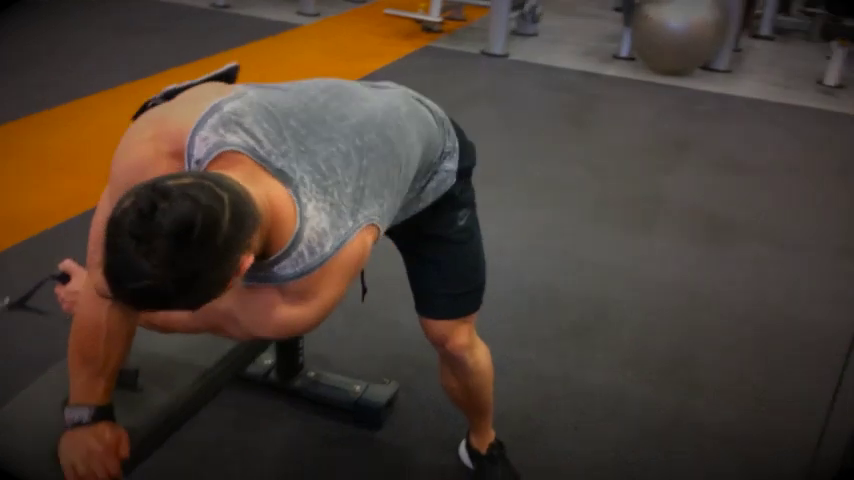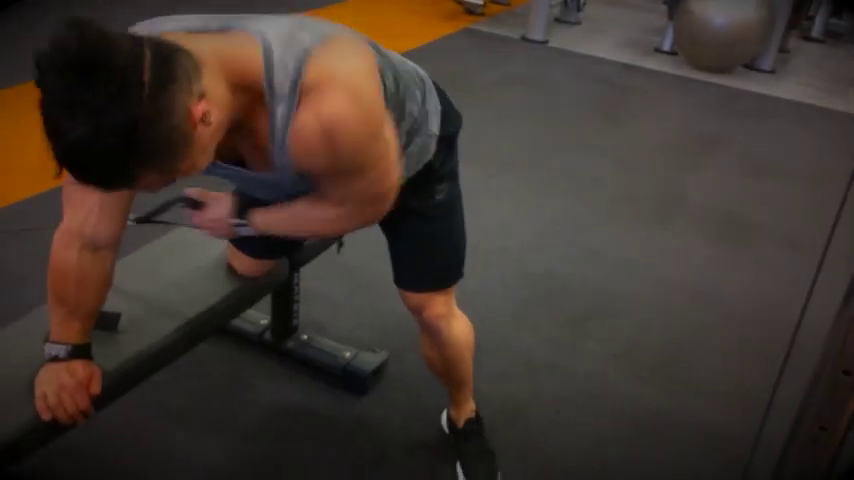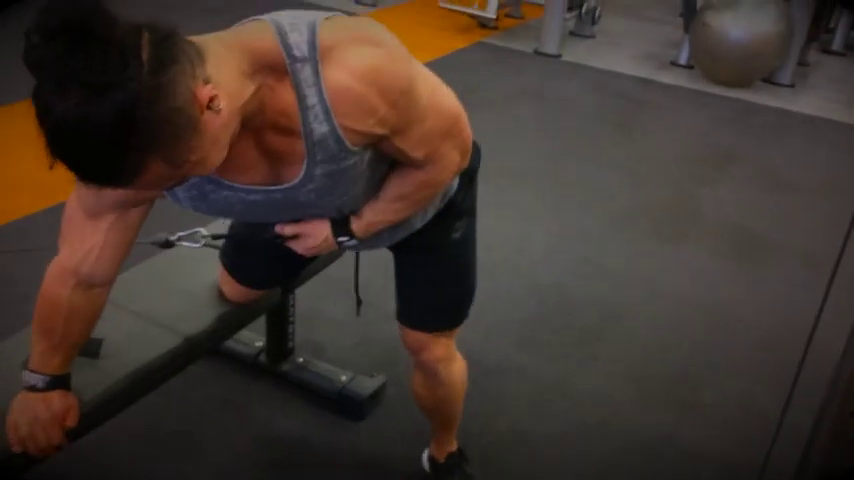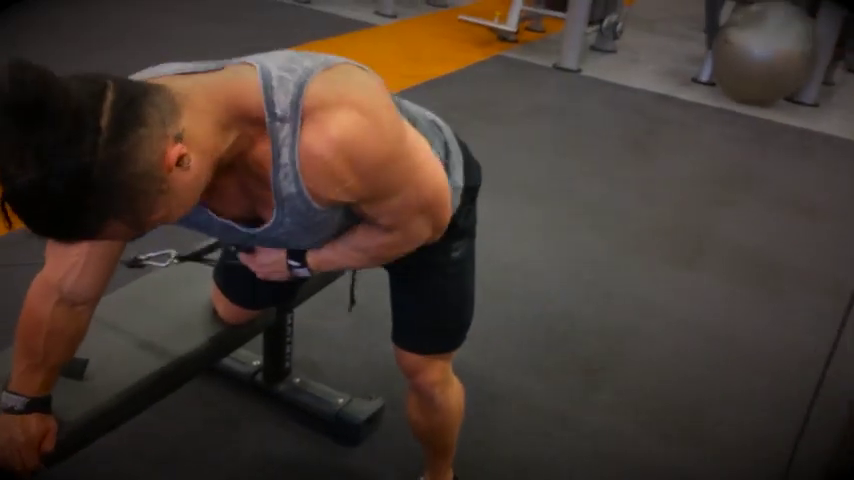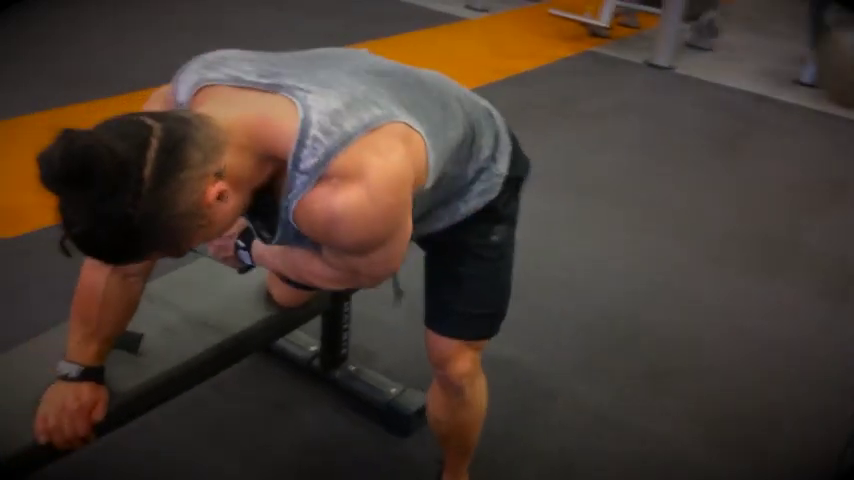
dt=0.4s
person 1, frame 1
right shoulder: (157, 144)
left elbow: (215, 316)
right elbow: (109, 285)
left wrist: (85, 299)
right wrist: (87, 414)
left hip: (429, 169)
right hip: (336, 136)
left knee: (453, 338)
right knee: (262, 297)
person 1, frame 2
left shoulder: (330, 107)
right shoulder: (125, 93)
left elbow: (368, 201)
right elbow: (86, 233)
left wrist: (243, 217)
right wrist: (65, 351)
left hip: (408, 144)
left knee: (431, 307)
right knee: (245, 264)
left ankle: (463, 418)
person 1, frame 3
left shoulder: (350, 75)
right shoulder: (133, 130)
left elbow: (448, 148)
right elbow: (81, 272)
left wrist: (348, 229)
right wrist: (43, 382)
left hip: (426, 189)
left knee: (430, 350)
right knee: (236, 291)
person 1, frame 4
left shoulder: (333, 135)
right shoulder: (114, 152)
left elbow: (423, 216)
right elbow: (66, 290)
left wrist: (302, 261)
left hip: (418, 209)
left knee: (424, 372)
right knee: (230, 311)
person 1, frame 5
left shoulder: (350, 194)
right shoulder: (174, 111)
left elbow: (362, 270)
right elbow: (123, 264)
left wrist: (247, 251)
right wrist: (78, 371)
left hip: (471, 183)
left knee: (453, 362)
right knee: (286, 294)
